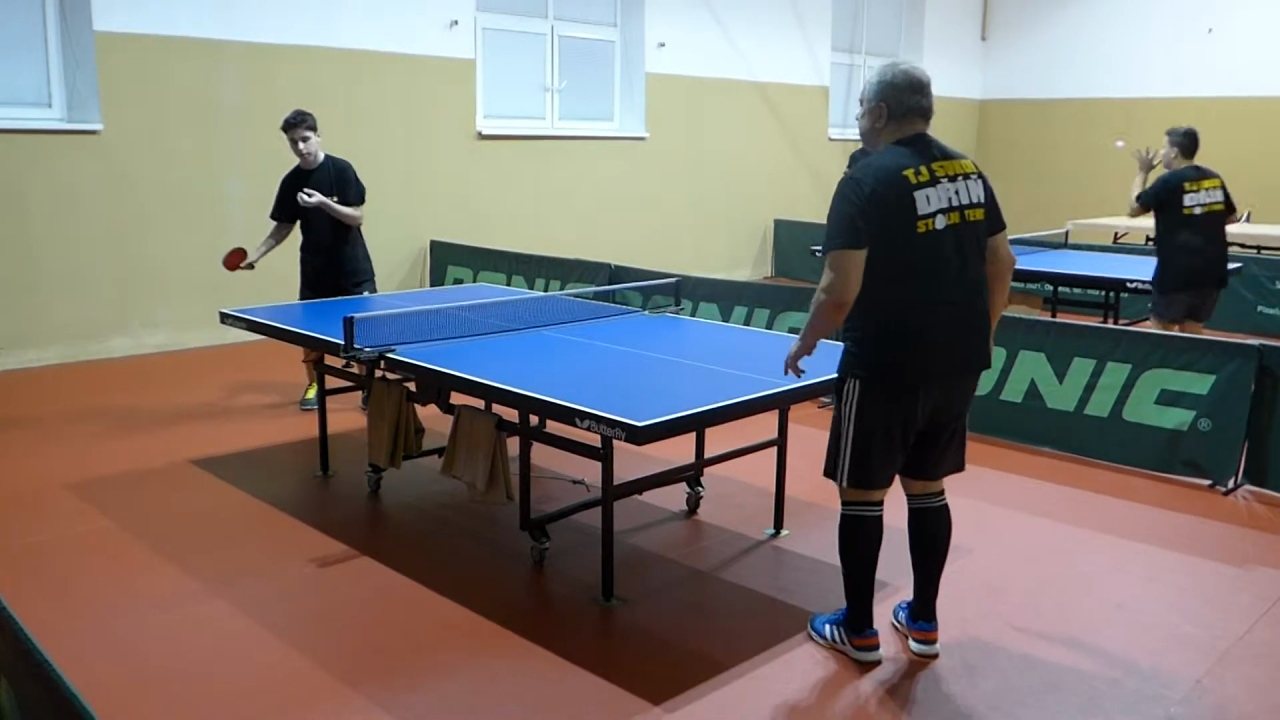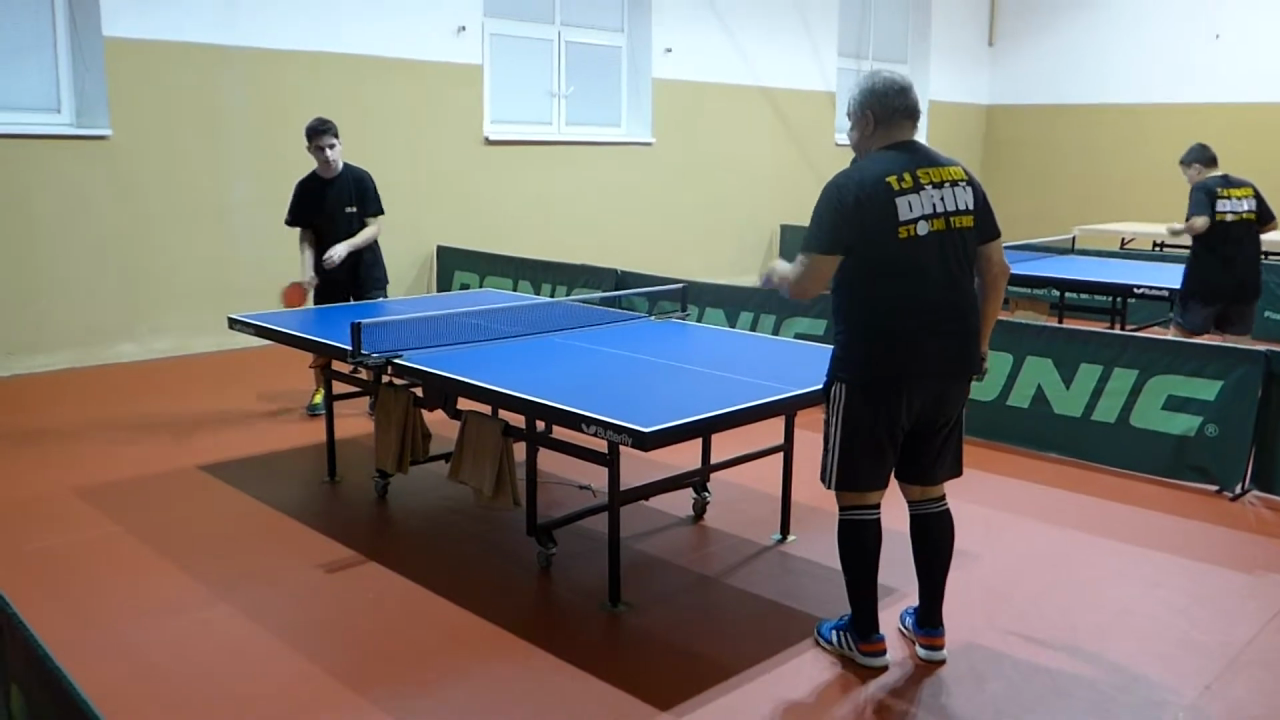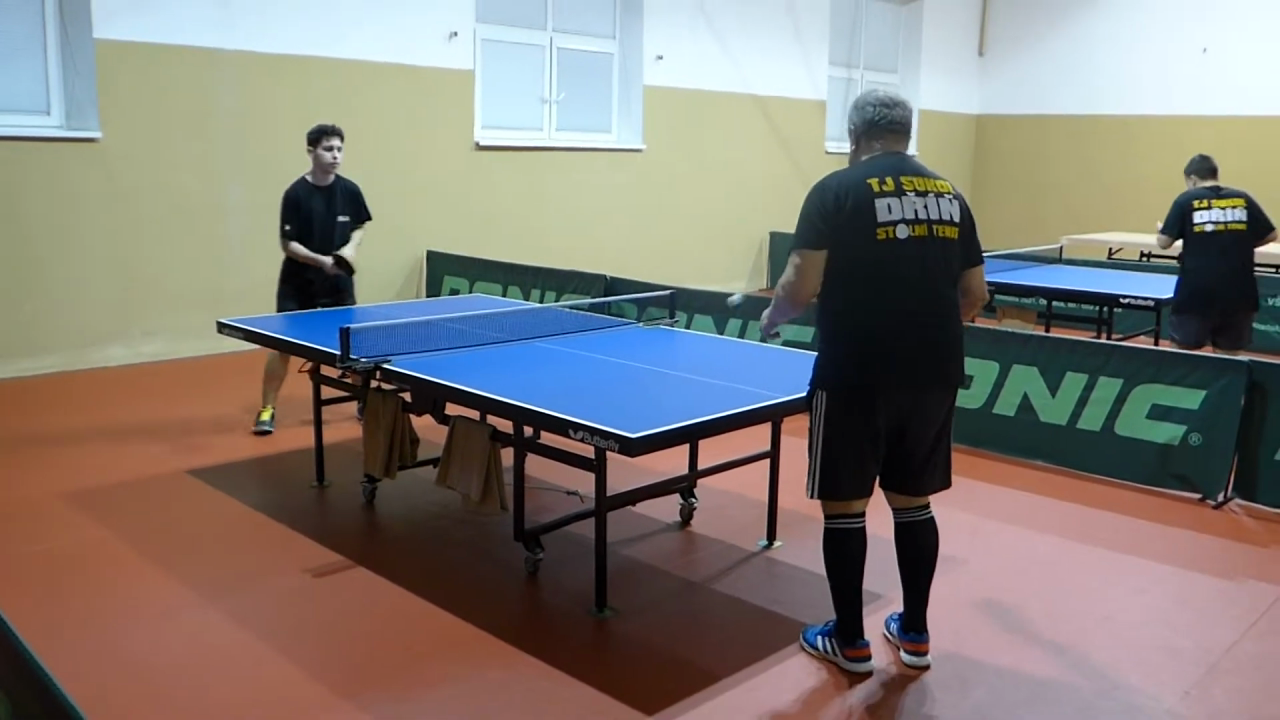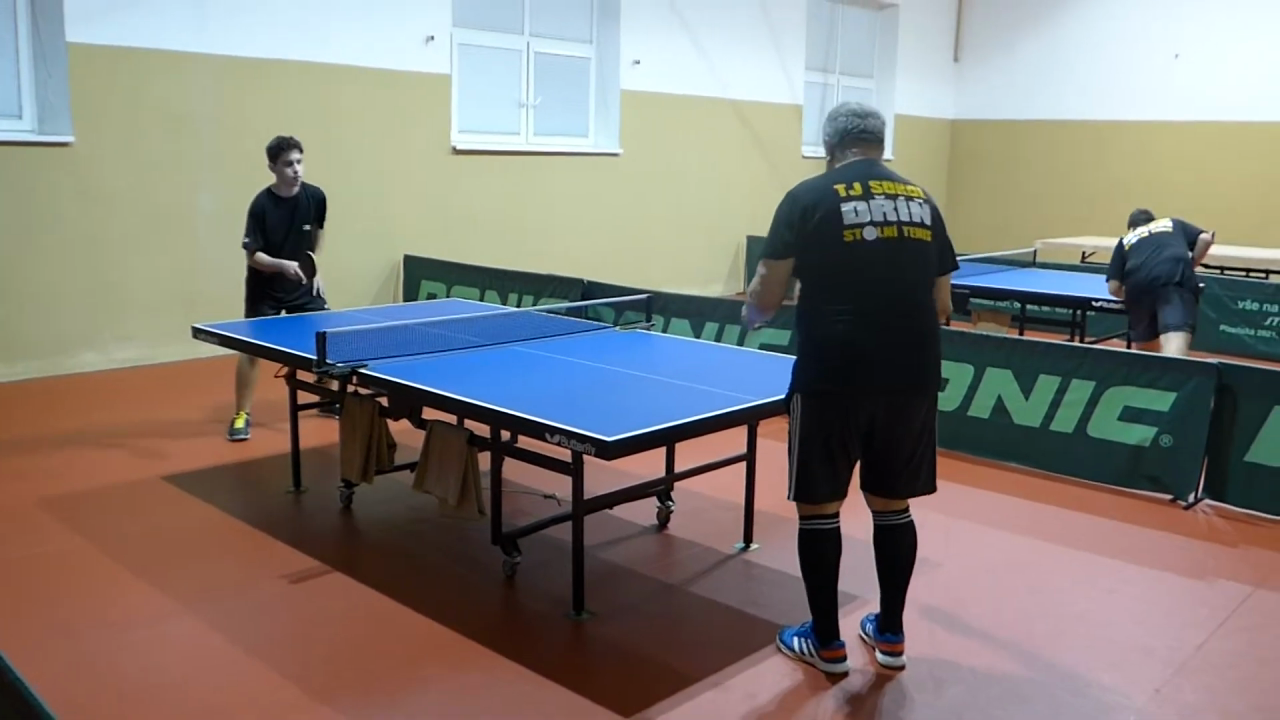
dt=0.7s
person 1, frame 1
left shoulder: (867, 180)
right shoulder: (969, 172)
left elbow: (840, 291)
right elbow: (1001, 265)
left wrist: (804, 343)
right wrist: (978, 337)
left hip: (885, 368)
right hip: (956, 364)
left knee: (861, 494)
right knee: (927, 488)
left ankle: (857, 629)
right ankle: (924, 620)
person 1, frame 2
left shoulder: (852, 186)
right shoulder: (961, 179)
left elbow: (808, 285)
right elbow: (996, 272)
left wrist: (777, 272)
right wrist: (977, 348)
left hip: (874, 372)
right hip: (946, 369)
left knee: (859, 498)
right knee: (928, 493)
left ankle: (864, 635)
right ankle: (930, 626)
person 1, frame 3
left shoulder: (836, 191)
right shoulder: (949, 195)
left elbow: (800, 288)
right elbow: (975, 294)
left wrist: (771, 316)
left hip: (856, 375)
right hip: (933, 376)
left knee: (844, 506)
right knee: (913, 501)
left ankle: (849, 641)
right ankle: (914, 632)
person 1, frame 4
left shoulder: (808, 198)
right shoulder: (923, 202)
left elbow: (767, 295)
right elbow: (941, 305)
left wrist: (750, 312)
left hip: (832, 376)
right hip: (912, 377)
left knee: (819, 505)
right knee: (892, 504)
left ankle: (826, 642)
right ankle: (890, 632)
person 2, frame 1
left shoulder: (341, 170)
right shoulder: (291, 181)
left elbow: (357, 217)
right elbow: (283, 226)
left wrist: (323, 202)
right wrist: (256, 254)
left hip: (353, 267)
right hip: (314, 269)
left ankle: (369, 388)
right ankle: (313, 385)
person 2, frame 2
left shoulder: (361, 179)
right shoulder: (304, 189)
left elbow: (374, 229)
right elbow: (305, 234)
left wrist: (343, 249)
right wrist: (307, 269)
left hip: (367, 272)
right hip: (329, 274)
right ankle: (320, 391)
person 2, frame 3
left shoulder: (350, 190)
right shoulder: (295, 194)
left elbow: (360, 228)
right elbow: (287, 244)
left wrist: (350, 248)
right wrist: (320, 260)
left hip: (338, 283)
right hip: (298, 283)
right ankle: (267, 409)
person 2, frame 4
left shoulder: (315, 197)
right shoulder: (261, 205)
right elbow: (253, 256)
right wrist: (283, 266)
left hip: (302, 284)
right hip: (264, 288)
left ankle: (327, 399)
right ankle: (242, 414)
person 3, frame 1
left shoulder: (1170, 181)
right shoulder: (1214, 178)
left elbow: (1134, 209)
right elbow: (1231, 217)
left wrist: (1142, 172)
left hip: (1178, 268)
right hip: (1212, 267)
left knee: (1159, 327)
right knee: (1192, 329)
person 3, frame 2
left shoulder: (1203, 188)
right shoulder: (1248, 187)
left elbow: (1199, 224)
right elbow: (1270, 224)
left wrist: (1180, 229)
left hip: (1207, 280)
right hip: (1245, 280)
left knee: (1178, 335)
right knee: (1239, 342)
person 3, frame 3
left shoulder: (1186, 200)
right shoulder: (1243, 199)
left elbow: (1164, 242)
right elbow: (1270, 235)
left wrist: (1163, 229)
left hip: (1196, 291)
right hip: (1239, 292)
right knee: (1229, 356)
person 3, frame 4
left shoulder: (1125, 240)
right shoulder: (1174, 224)
left elbow: (1113, 288)
right elbow: (1205, 239)
left wrist: (1127, 295)
right wrist: (1191, 265)
left hip: (1139, 283)
right hip: (1175, 278)
left knee: (1147, 350)
right knee: (1176, 349)
